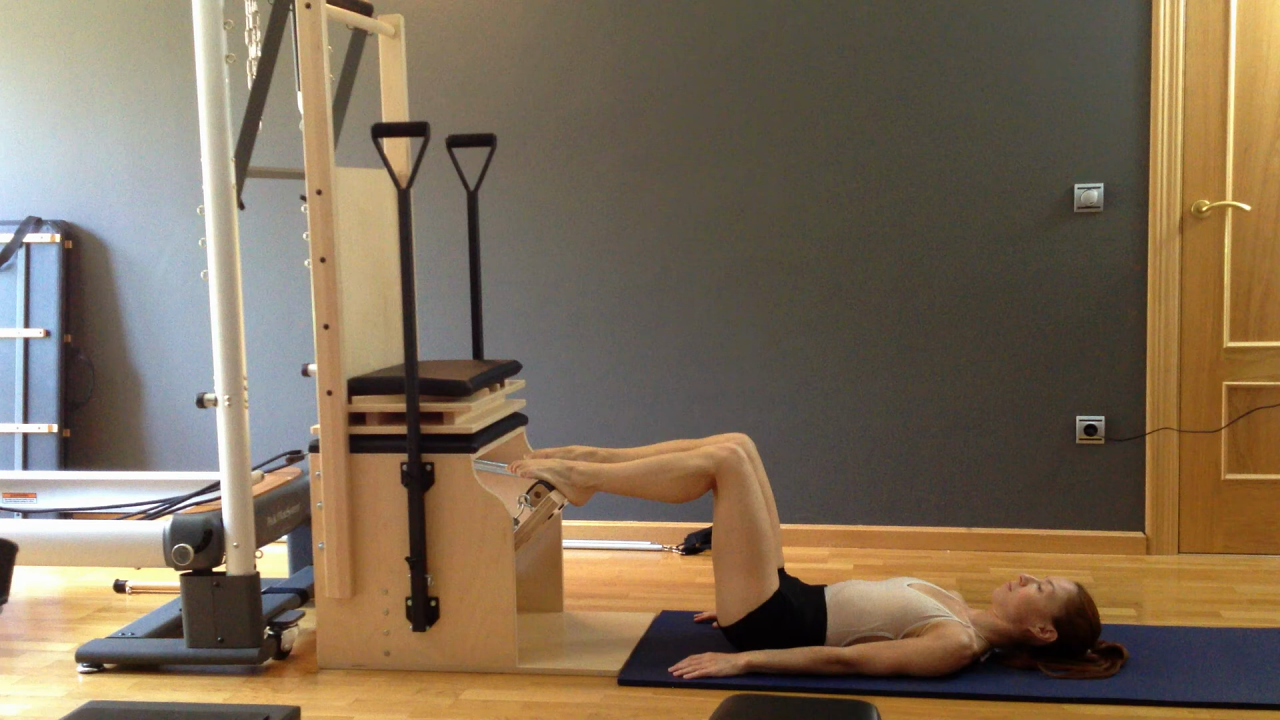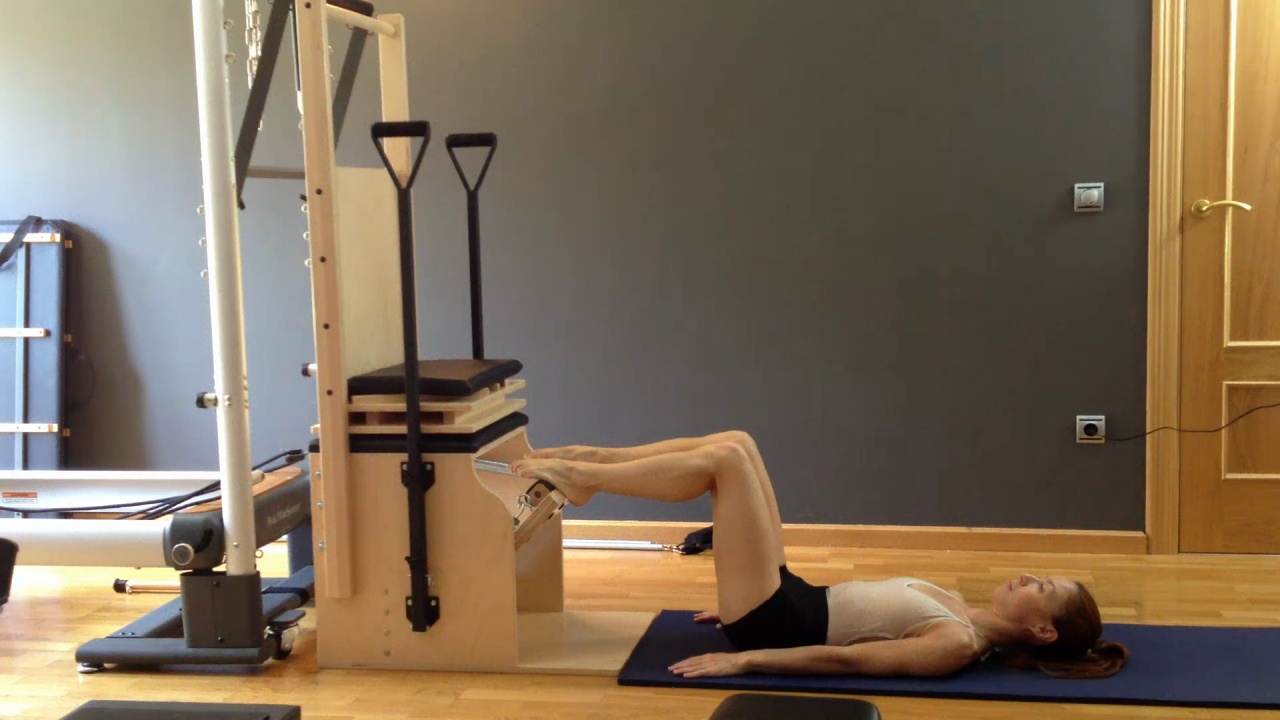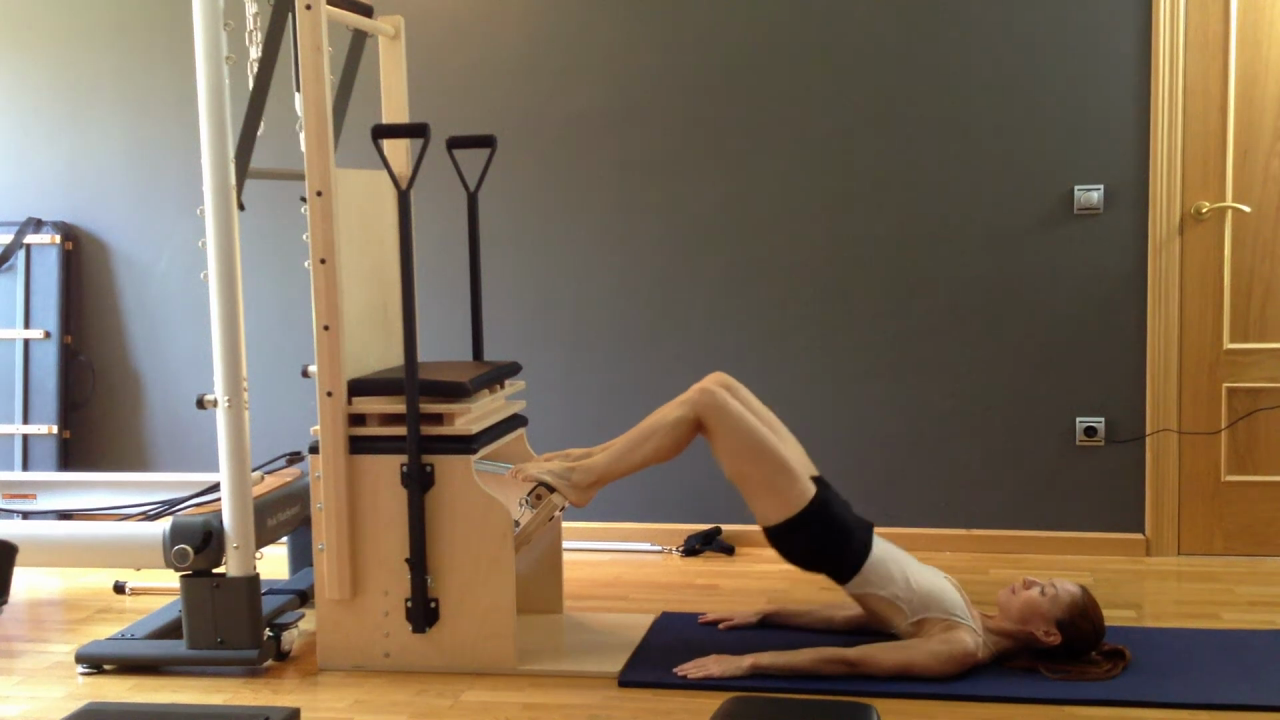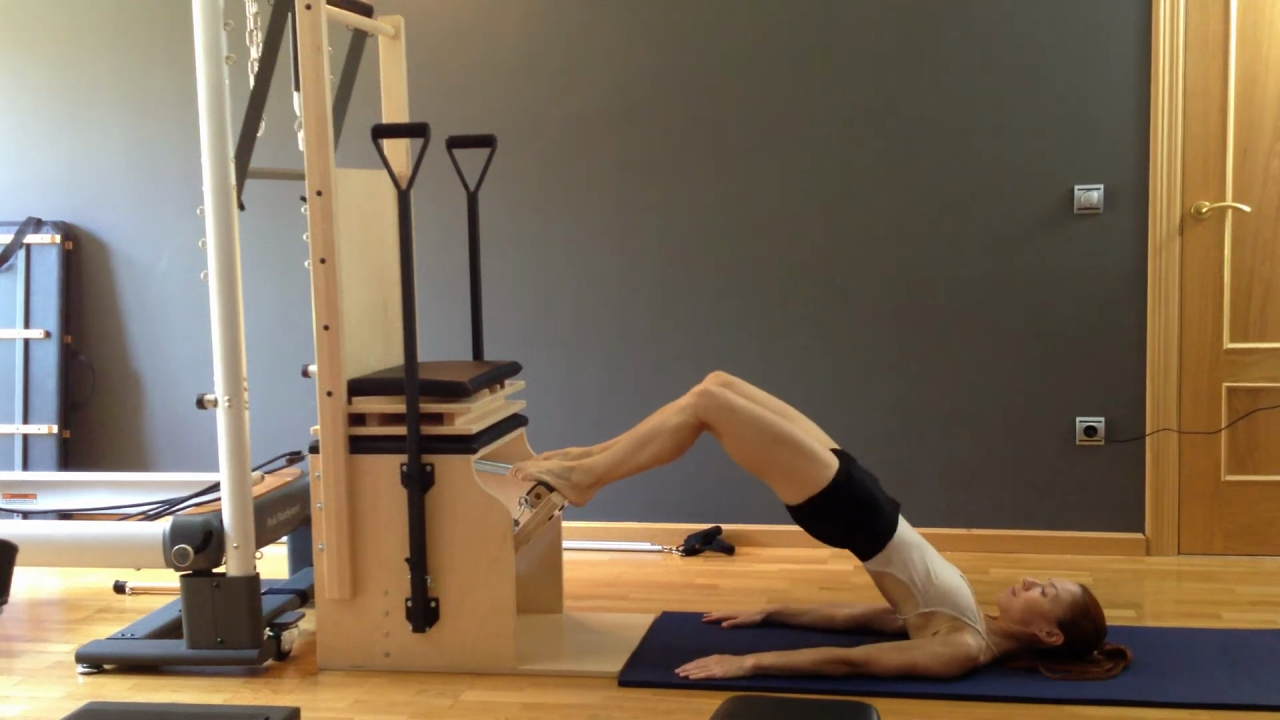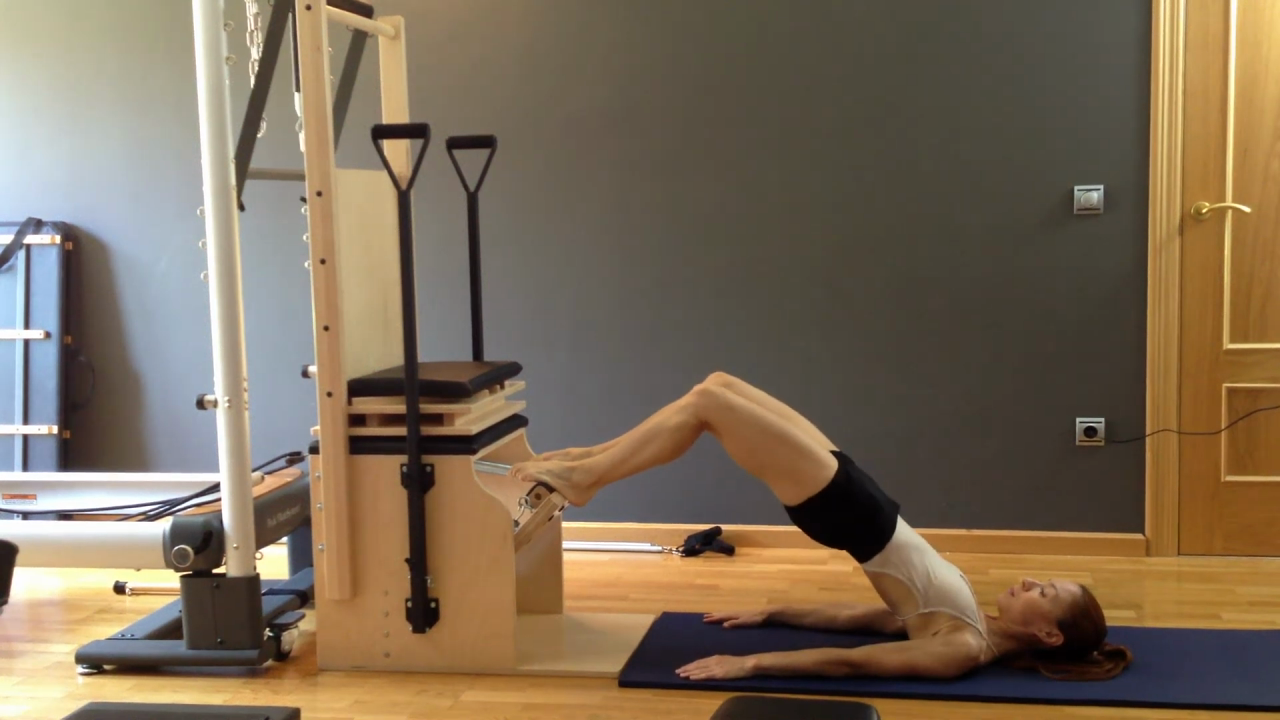
dt=1s
person 1, frame 1
left shoulder: (960, 644)
right shoulder: (957, 608)
left elbow: (850, 660)
left wrist: (744, 661)
right wrist: (739, 601)
left hip: (776, 621)
right hip: (789, 599)
left knee: (728, 459)
right knee: (735, 443)
left ankle: (579, 478)
right ankle: (585, 461)
person 1, frame 2
left shoulder: (960, 645)
right shoulder: (958, 609)
left elbow: (848, 659)
left wrist: (743, 660)
right wrist: (743, 605)
left hip: (778, 621)
right hip: (792, 600)
left knee: (727, 460)
right knee: (735, 444)
left ankle: (580, 480)
right ankle: (587, 460)
person 1, frame 3
left shoulder: (964, 649)
right shoulder: (967, 620)
left elbow: (851, 661)
right elbow: (858, 617)
left wrist: (748, 664)
left hip: (817, 531)
right hip: (824, 522)
left knee: (705, 400)
right knee: (717, 386)
left ankle: (581, 481)
right ankle: (590, 459)
person 1, frame 4
left shoulder: (967, 650)
left elbow: (853, 661)
left wrist: (751, 663)
left knee: (706, 401)
right knee: (718, 386)
left ankle: (584, 477)
right ankle: (591, 457)
person 1, frame 5
left shoulder: (967, 649)
right shoulder: (977, 625)
left elbow: (851, 662)
left wrist: (752, 663)
left knee: (706, 401)
right knee: (718, 386)
left ankle: (586, 477)
right ankle: (591, 458)
